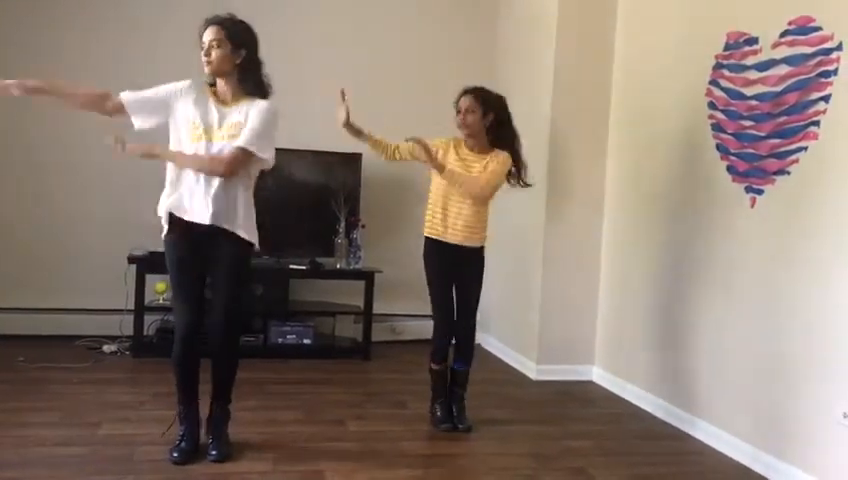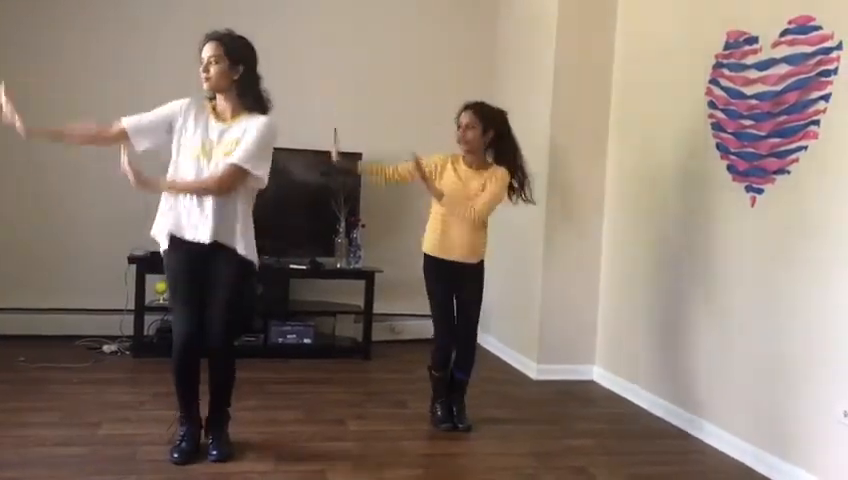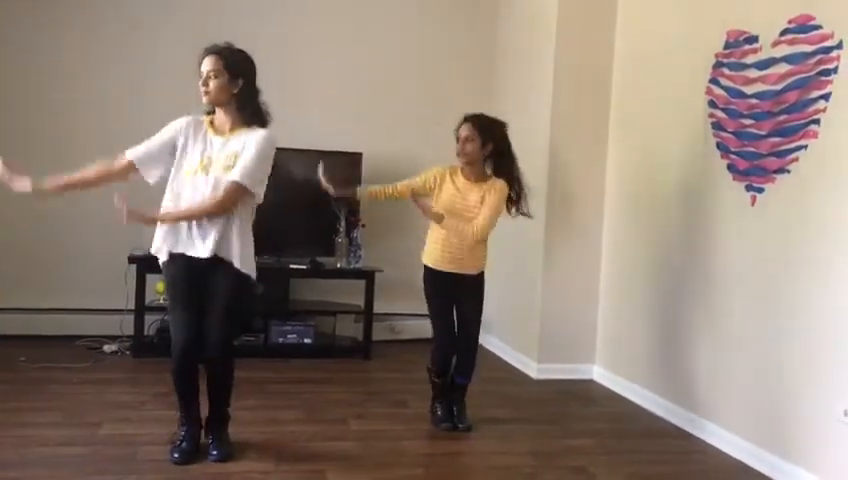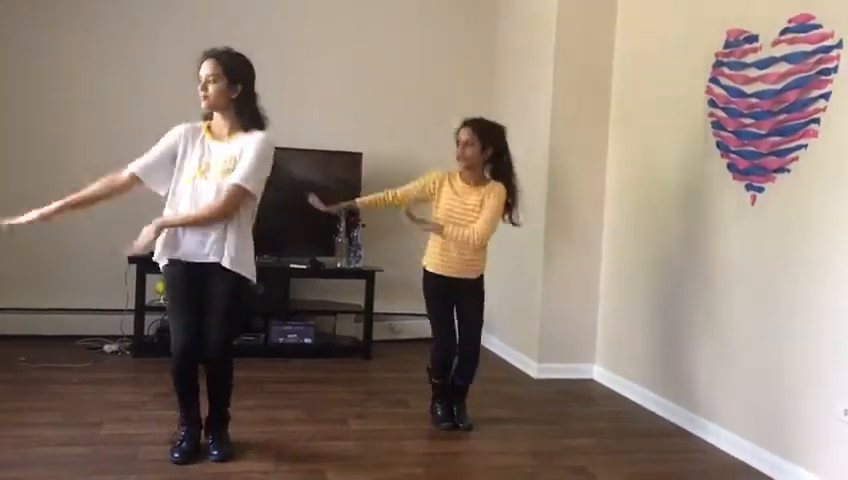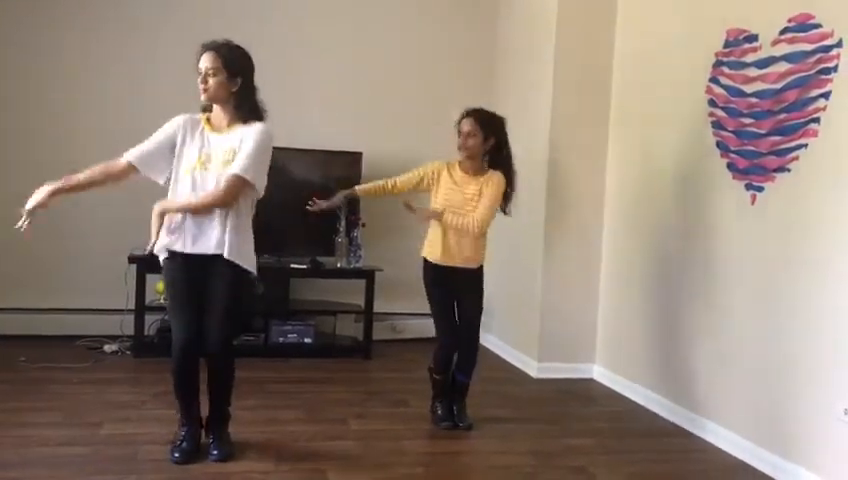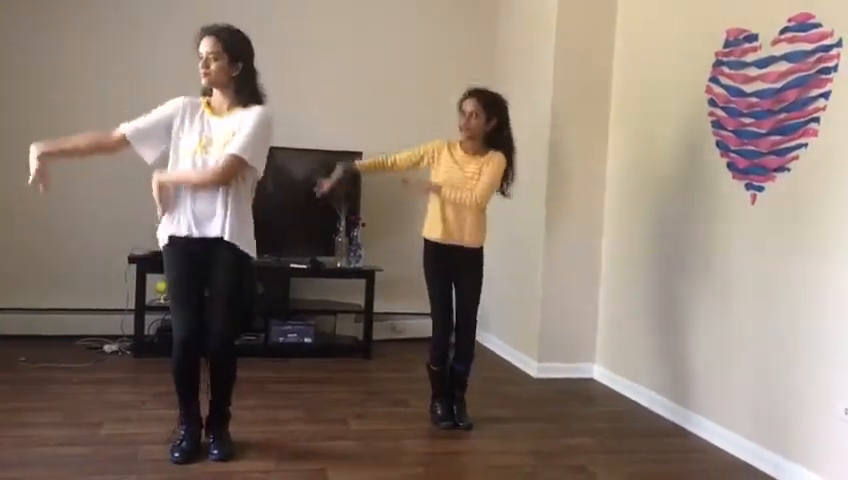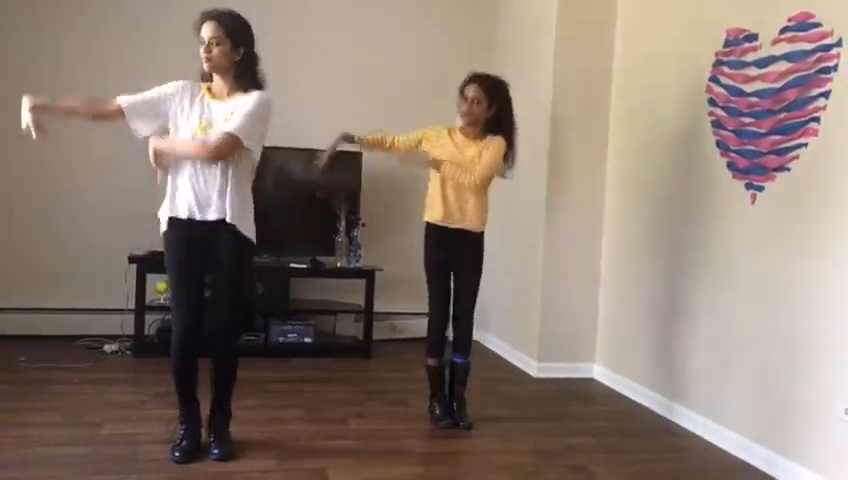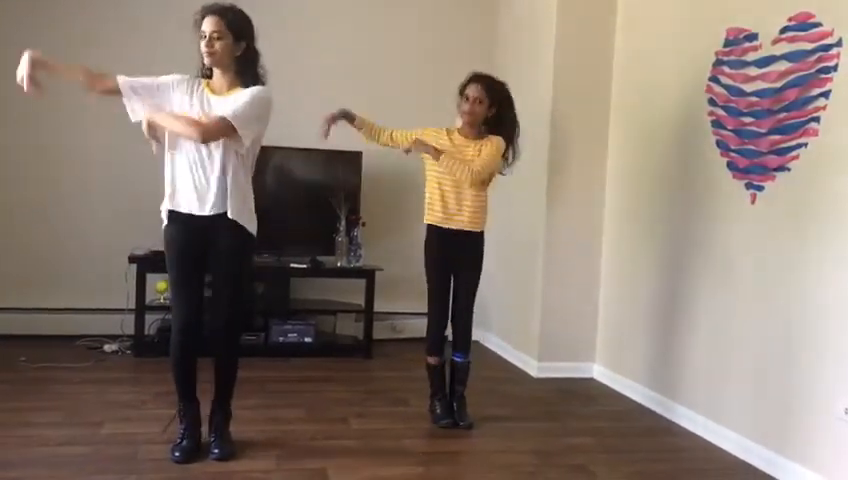
dt=0.1s
person 1, frame 1
left shoulder: (261, 109)
right shoulder: (185, 94)
left elbow: (227, 165)
right elbow: (109, 103)
left wrist: (156, 151)
left hip: (232, 230)
right hip: (184, 224)
left knee: (224, 330)
right knee: (187, 326)
left ankle: (218, 424)
right ankle: (187, 424)
person 1, frame 2
left shoulder: (260, 126)
right shoulder: (185, 112)
left elbow: (221, 183)
right elbow: (113, 133)
left wrist: (153, 183)
right wrist: (35, 130)
left hip: (230, 247)
right hip: (183, 241)
left knee: (219, 339)
right knee: (186, 336)
left ankle: (217, 426)
right ankle: (188, 426)
person 1, frame 3
left shoulder: (259, 139)
right shoulder: (186, 130)
left elbow: (221, 204)
right elbow: (119, 167)
left wrist: (153, 217)
right wrist: (42, 185)
left hip: (229, 259)
right hip: (182, 254)
left knee: (216, 346)
right knee: (185, 343)
left ankle: (217, 427)
right ankle: (188, 427)
person 1, frame 4
left shoulder: (257, 142)
right shoulder: (184, 136)
left elbow: (223, 209)
right elbow: (122, 180)
left wrist: (160, 226)
right wrist: (51, 208)
left hip: (228, 262)
right hip: (181, 258)
left knee: (215, 347)
right knee: (184, 344)
left ankle: (217, 427)
right ankle: (188, 426)
person 1, frame 5
left shoulder: (256, 134)
right shoulder: (183, 127)
left elbow: (224, 197)
right elbow: (120, 167)
left wrist: (164, 207)
right wrist: (55, 187)
left hip: (228, 256)
right hip: (182, 251)
left knee: (217, 344)
right knee: (185, 343)
left ankle: (218, 427)
right ankle: (189, 427)
person 1, frame 6
left shoulder: (256, 117)
right shoulder: (182, 110)
left elbow: (220, 175)
right elbow: (114, 139)
left wrist: (164, 180)
right wrist: (49, 150)
left hip: (229, 241)
right hip: (182, 237)
left knee: (220, 337)
right knee: (186, 334)
left ankle: (218, 424)
right ankle: (189, 424)
person 1, frame 7
left shoulder: (256, 102)
right shoulder: (181, 94)
left elbow: (214, 150)
right elbow: (107, 109)
left wrist: (162, 143)
right wrist: (45, 105)
left hip: (230, 228)
right hip: (182, 223)
left knee: (222, 329)
right knee: (184, 327)
left ankle: (219, 423)
right ankle: (188, 423)
person 1, frame 8
left shoulder: (256, 97)
right shoulder: (179, 87)
left elbow: (205, 131)
right elbow: (103, 84)
left wrist: (155, 115)
right wrist: (43, 64)
left hip: (230, 222)
right hip: (183, 218)
left knee: (225, 324)
right knee: (185, 323)
left ankle: (220, 423)
right ankle: (188, 423)
person 2, frame 1
left shoulder: (501, 159)
right shoulder: (444, 146)
left elbow: (476, 190)
right elbow: (392, 151)
left wrist: (437, 165)
right wrist: (352, 128)
left hip: (472, 252)
right hip: (438, 246)
left knee: (466, 327)
right knee: (444, 325)
left ankle: (458, 401)
right ankle: (439, 401)
person 2, frame 2
left shoulder: (500, 175)
right shoulder: (444, 164)
left elbow: (474, 213)
right elbow: (393, 173)
left wrist: (435, 191)
left hip: (471, 266)
right hip: (437, 261)
left knee: (467, 338)
right knee: (446, 335)
left ankle: (456, 401)
right ankle: (439, 402)
person 2, frame 3
left shoulder: (498, 187)
right shoulder: (441, 176)
left elbow: (477, 232)
right elbow: (393, 190)
left wrist: (436, 215)
right wrist: (345, 192)
left hip: (471, 277)
right hip: (437, 272)
left knee: (468, 346)
right knee: (445, 343)
left ankle: (457, 402)
right ankle: (439, 401)
person 2, frame 4
left shoulder: (496, 191)
right shoulder: (440, 180)
left elbow: (479, 237)
right elbow: (394, 197)
left wrist: (436, 227)
right wrist: (343, 205)
left hip: (471, 281)
right hip: (437, 276)
left knee: (470, 349)
right knee: (446, 346)
left ankle: (457, 402)
right ankle: (439, 401)
person 2, frame 5
left shoulder: (495, 180)
right shoulder: (438, 170)
left elbow: (478, 225)
right elbow: (391, 186)
left wrist: (434, 214)
right wrist: (343, 195)
left hip: (471, 272)
right hip: (436, 267)
left knee: (469, 342)
right knee: (447, 340)
left ankle: (458, 401)
right ankle: (439, 400)
person 2, frame 6
left shoulder: (495, 159)
right shoulder: (436, 150)
left elbow: (476, 199)
right elbow: (390, 162)
left wrist: (433, 188)
right wrist: (346, 168)
left hip: (470, 252)
right hip: (437, 247)
left knee: (466, 329)
right knee: (443, 326)
left ankle: (457, 398)
right ankle: (439, 398)
person 2, frame 7
left shoulder: (495, 144)
right shoulder: (436, 135)
left elbow: (475, 179)
right elbow: (389, 142)
left wrist: (434, 162)
right wrist: (348, 139)
left hip: (472, 239)
right hip: (438, 234)
left knee: (464, 318)
right knee: (438, 316)
left ankle: (458, 396)
right ankle: (438, 397)
person 2, frame 8
left shoulder: (495, 144)
right shoulder: (434, 135)
left elbow: (472, 176)
right elbow: (384, 136)
left wrist: (435, 153)
right wrist: (350, 117)
left hip: (471, 239)
right hip: (439, 234)
left knee: (462, 317)
right knee: (438, 315)
left ankle: (458, 396)
right ankle: (437, 398)
